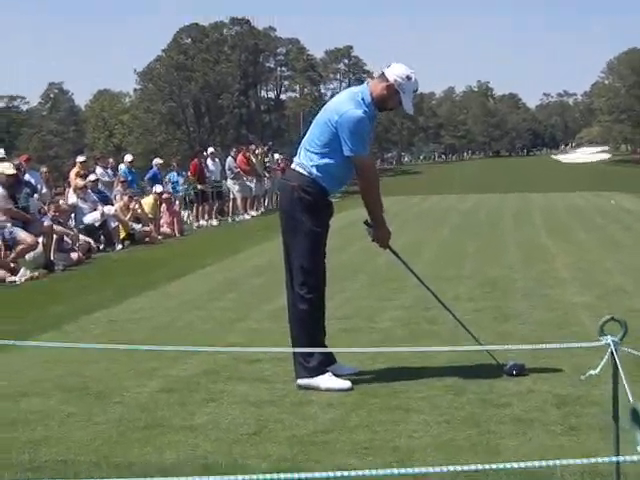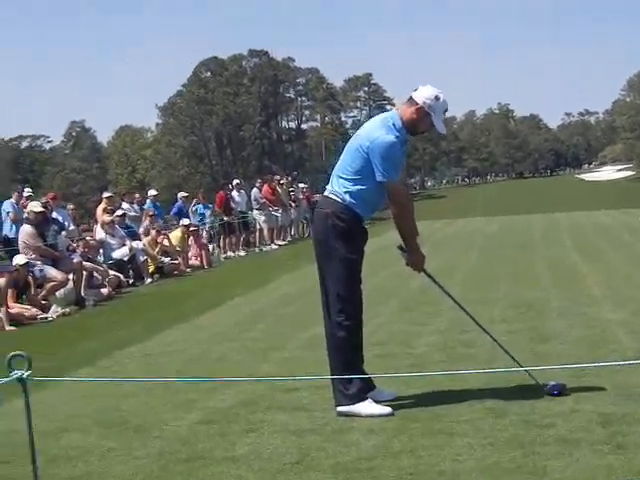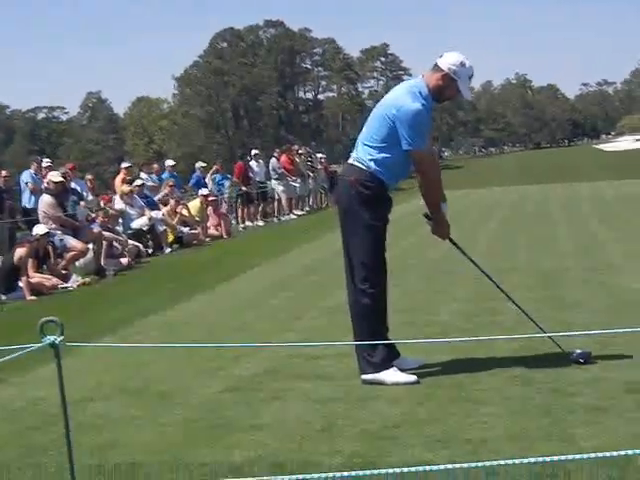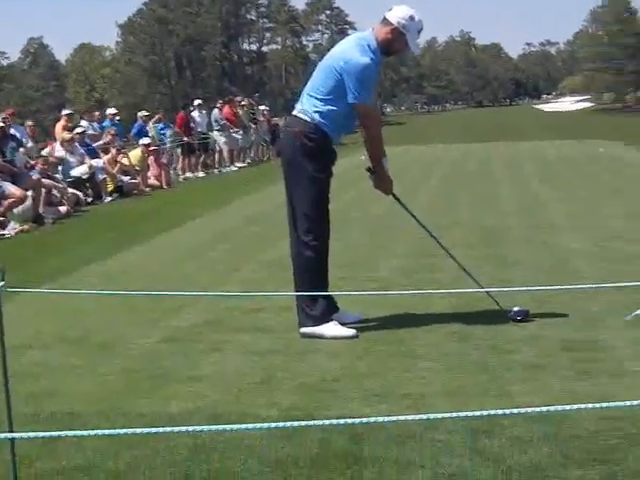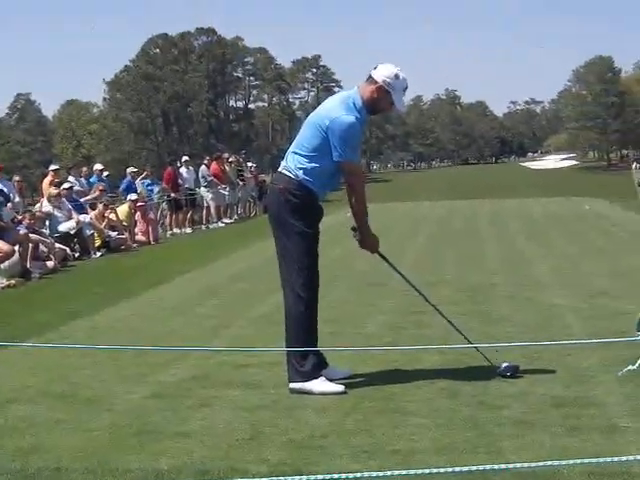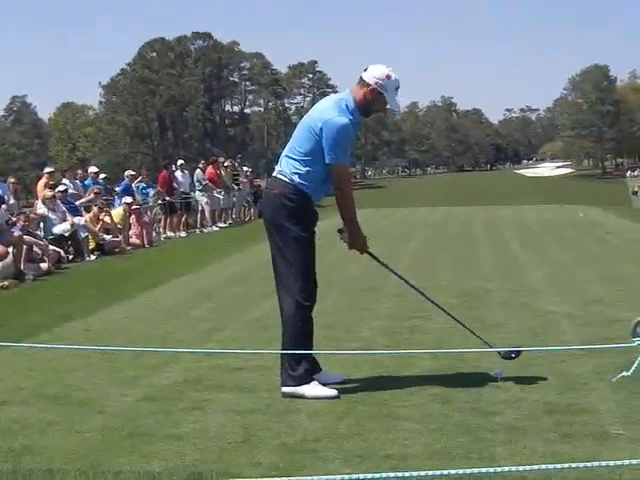
dt=0.2s
person 1, frame 1
left shoulder: (360, 104)
right shoulder: (354, 112)
left elbow: (368, 168)
right elbow: (364, 174)
left wrist: (379, 216)
right wrist: (378, 223)
left hip: (310, 193)
right hip: (303, 194)
left knee: (312, 281)
right knee: (306, 283)
left ankle: (319, 359)
right ankle: (310, 369)
person 1, frame 2
left shoulder: (391, 129)
right shoulder: (385, 138)
left elbow: (401, 191)
right elbow: (397, 199)
left wrist: (414, 239)
right wrist: (413, 249)
left hip: (345, 221)
right hip: (337, 221)
left knee: (349, 308)
right knee: (342, 310)
left ankle: (358, 384)
right ankle: (349, 396)
person 1, frame 3
left shoulder: (416, 96)
right shoulder: (412, 106)
left elbow: (427, 159)
right elbow: (424, 168)
left wrist: (440, 205)
right wrist: (438, 217)
left hip: (369, 188)
right hip: (362, 189)
left knee: (373, 276)
right knee: (366, 278)
left ankle: (383, 353)
right ankle: (374, 364)
person 1, frame 4
left shoulder: (363, 47)
right shoulder: (360, 59)
left elbow: (370, 114)
right elbow: (368, 121)
left wrist: (381, 160)
right wrist: (380, 172)
left hip: (312, 140)
right hip: (306, 141)
left knee: (316, 229)
right knee: (310, 231)
left ankle: (322, 308)
right ankle: (313, 317)
person 1, frame 5
left shoulder: (349, 106)
right shoulder: (345, 118)
left elbow: (354, 175)
right elbow: (353, 180)
left wrist: (362, 221)
right wrist: (365, 230)
left hip: (296, 196)
right hip: (292, 197)
left knee: (305, 284)
right knee: (301, 285)
left ankle: (311, 362)
right ankle: (303, 373)
person 1, frame 6
left shoulder: (340, 107)
right shoulder: (338, 120)
left elbow: (341, 179)
right elbow: (341, 183)
left wrist: (351, 226)
right wrist: (354, 232)
left hip: (290, 200)
right hip: (288, 202)
left knee: (299, 288)
right knee: (299, 290)
left ankle: (305, 367)
right ankle: (296, 377)
